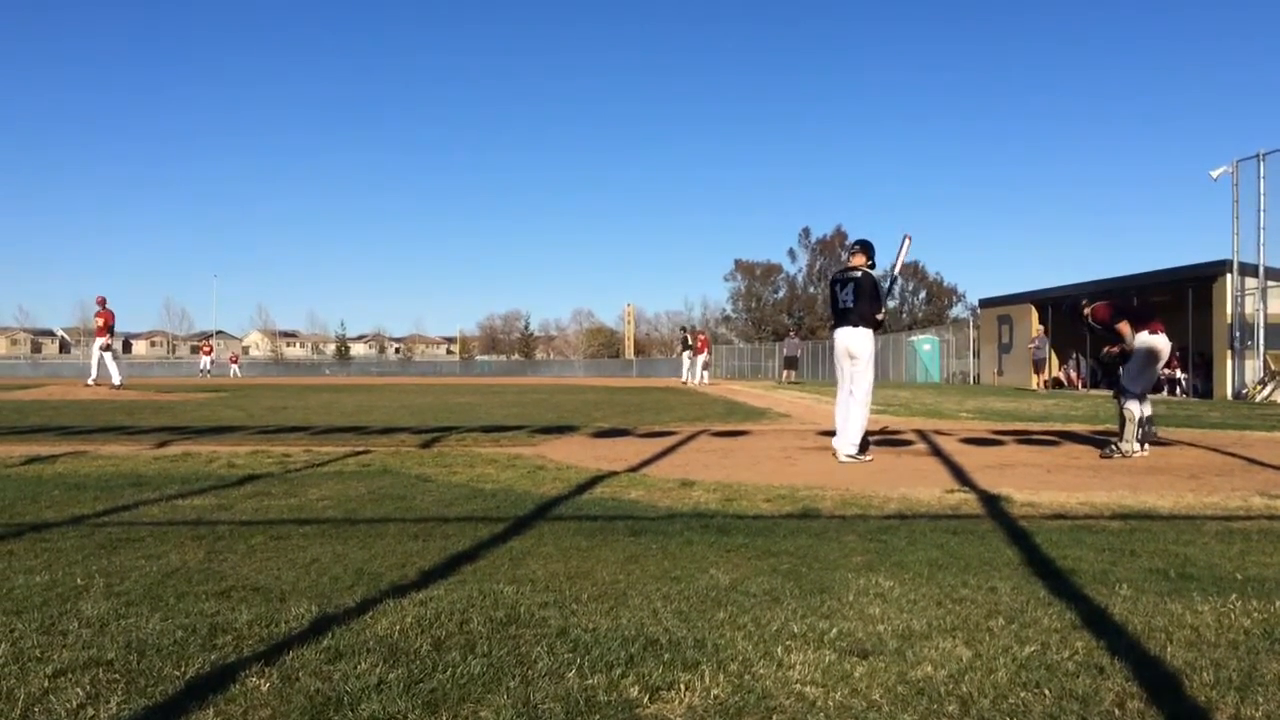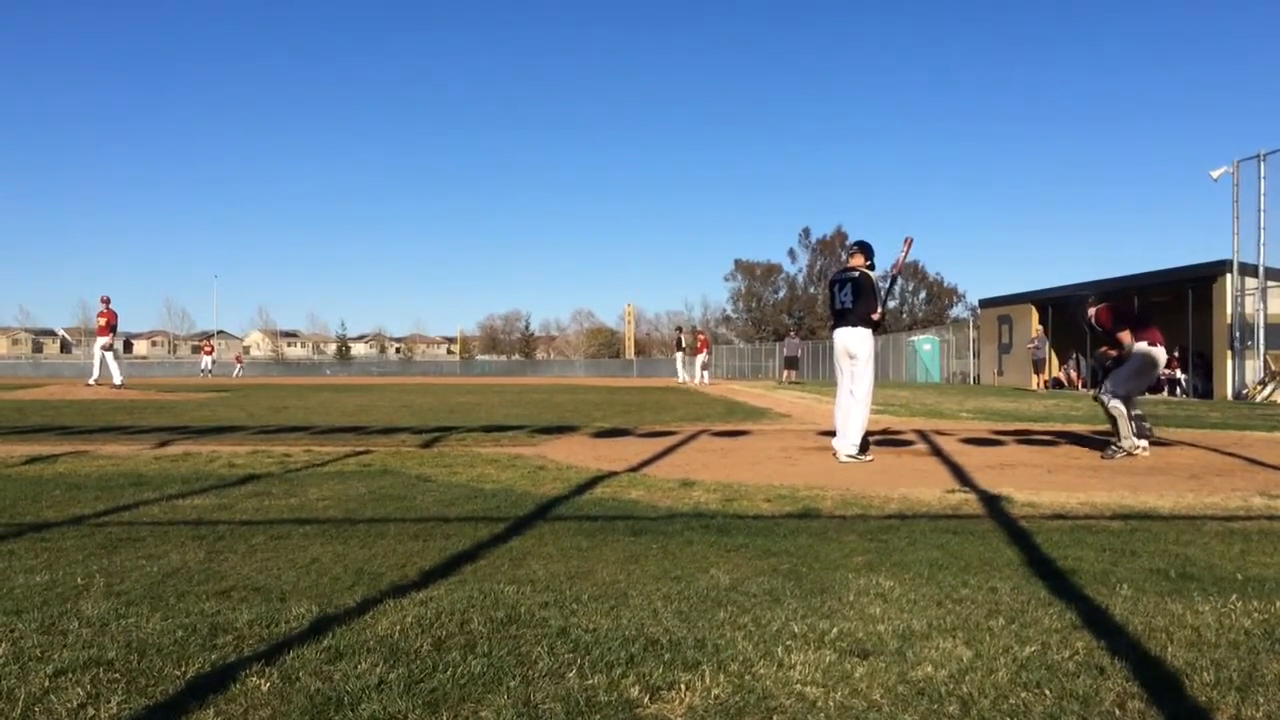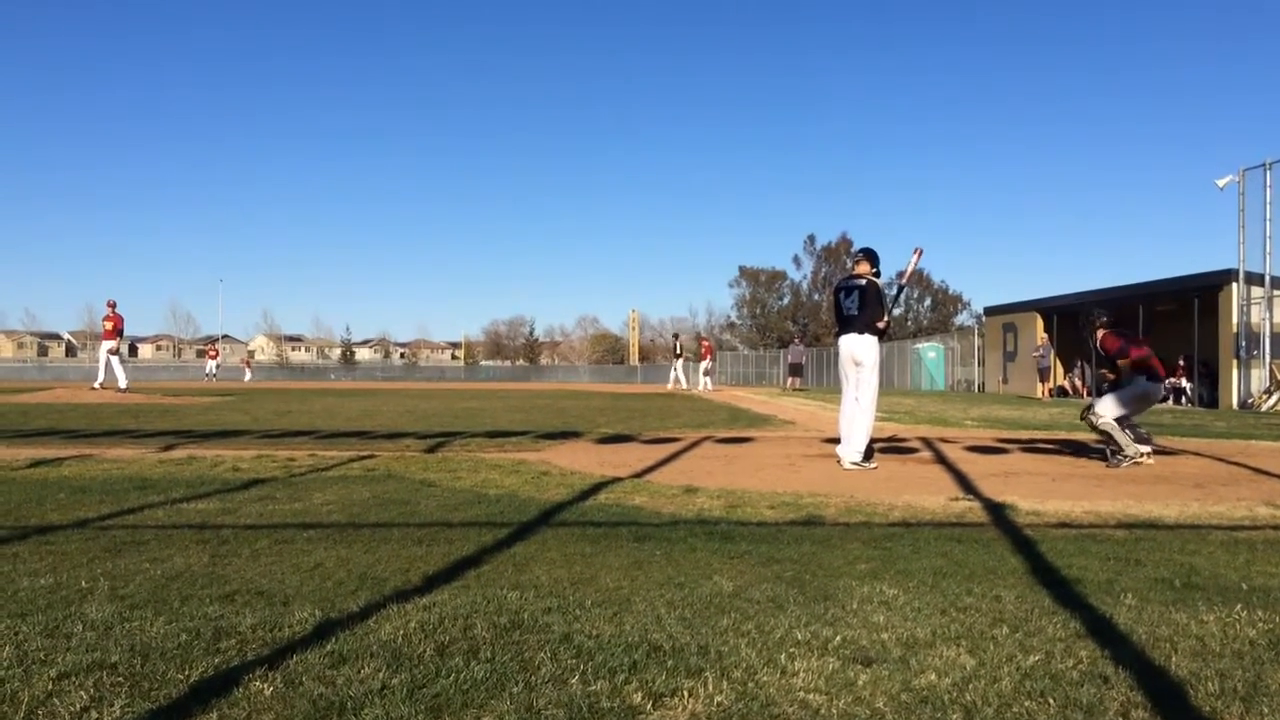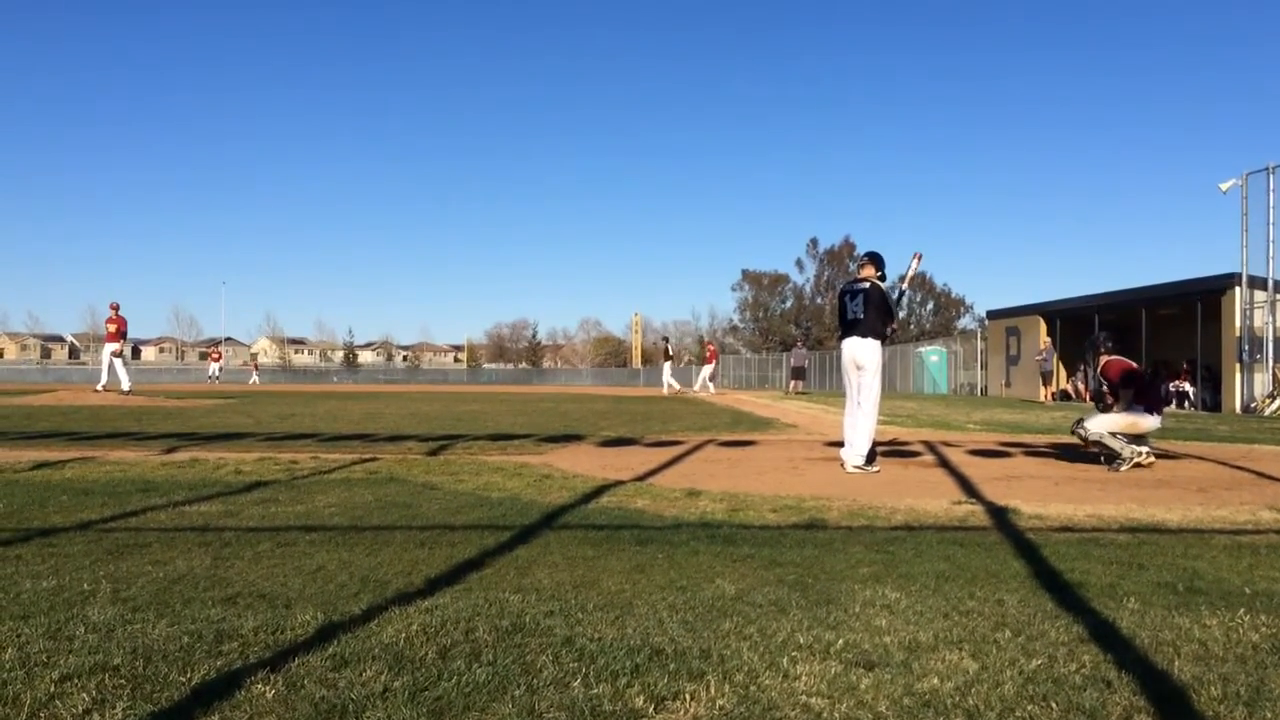
dt=0.4s
person 1, frame 1
left shoulder: (836, 278)
right shoulder: (867, 277)
left elbow: (834, 310)
right elbow: (879, 314)
right wrist: (876, 320)
left hip: (839, 335)
right hip: (860, 334)
left knee: (845, 391)
right knee: (860, 392)
left ankle: (841, 443)
right ankle: (850, 448)
person 1, frame 2
left shoulder: (835, 279)
right shoulder: (866, 277)
left elbow: (834, 311)
right elbow: (875, 314)
right wrist: (876, 319)
left hip: (839, 334)
right hip: (860, 334)
left knee: (844, 390)
right knee: (860, 391)
left ankle: (842, 443)
right ankle: (851, 448)
person 1, frame 3
left shoulder: (840, 286)
right shoulder: (872, 285)
left elbow: (839, 319)
right elbow: (880, 323)
right wrist: (883, 327)
left hip: (844, 342)
right hip: (865, 341)
left knee: (848, 397)
right knee: (865, 398)
left ankle: (846, 450)
right ankle: (855, 455)
person 1, frame 4
left shoulder: (845, 289)
right shoulder: (878, 289)
right elbow: (891, 325)
right wrist: (884, 331)
left hip: (847, 345)
right hip: (868, 346)
left knee: (852, 401)
right knee: (867, 403)
left ankle: (850, 453)
right ankle: (857, 459)
person 2, frame 1
left shoulder: (1099, 312)
right shoulder: (1104, 311)
left elbow: (1128, 332)
left wrist: (1122, 350)
right wrist: (1117, 349)
left hip: (1149, 341)
right hip: (1161, 342)
left knee: (1128, 392)
right knee: (1140, 393)
left ankle: (1128, 446)
right ankle: (1143, 442)
person 2, frame 2
left shoulder: (1102, 315)
right shoulder: (1108, 312)
left elbow: (1127, 341)
left wrist: (1118, 354)
right wrist: (1115, 353)
left hip: (1147, 351)
right hip: (1156, 352)
left knee: (1106, 394)
right knee: (1125, 397)
left ankle: (1127, 444)
right ankle: (1142, 442)
person 2, frame 3
left shoulder: (1107, 339)
right shoulder: (1116, 336)
left elbow: (1127, 371)
left wrist: (1115, 381)
right wrist: (1114, 379)
left hip: (1145, 384)
right hip: (1151, 384)
left knee: (1092, 414)
right knee: (1115, 416)
left ankle: (1131, 451)
right ankle: (1143, 448)
person 2, frame 4
left shoulder: (1111, 366)
left elbow: (1125, 402)
left hip: (1144, 415)
right hip: (1147, 414)
left knee: (1081, 428)
left ankle: (1130, 453)
right ankle: (1141, 449)
